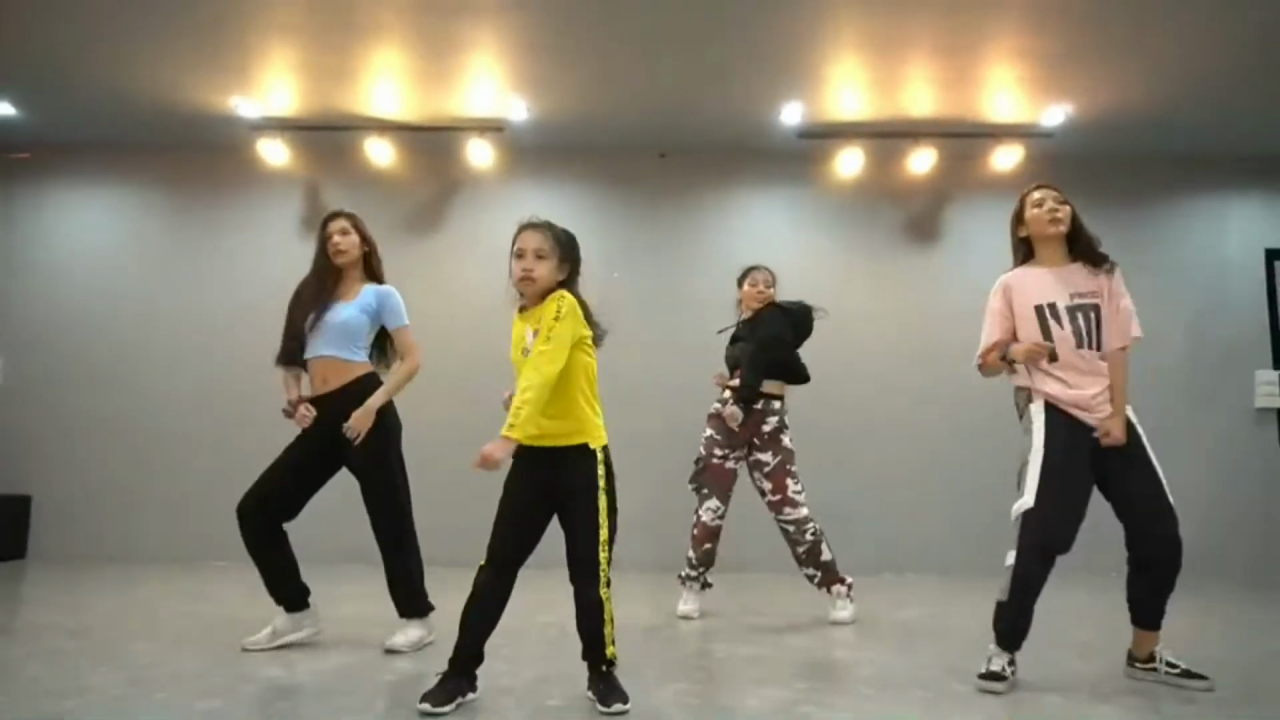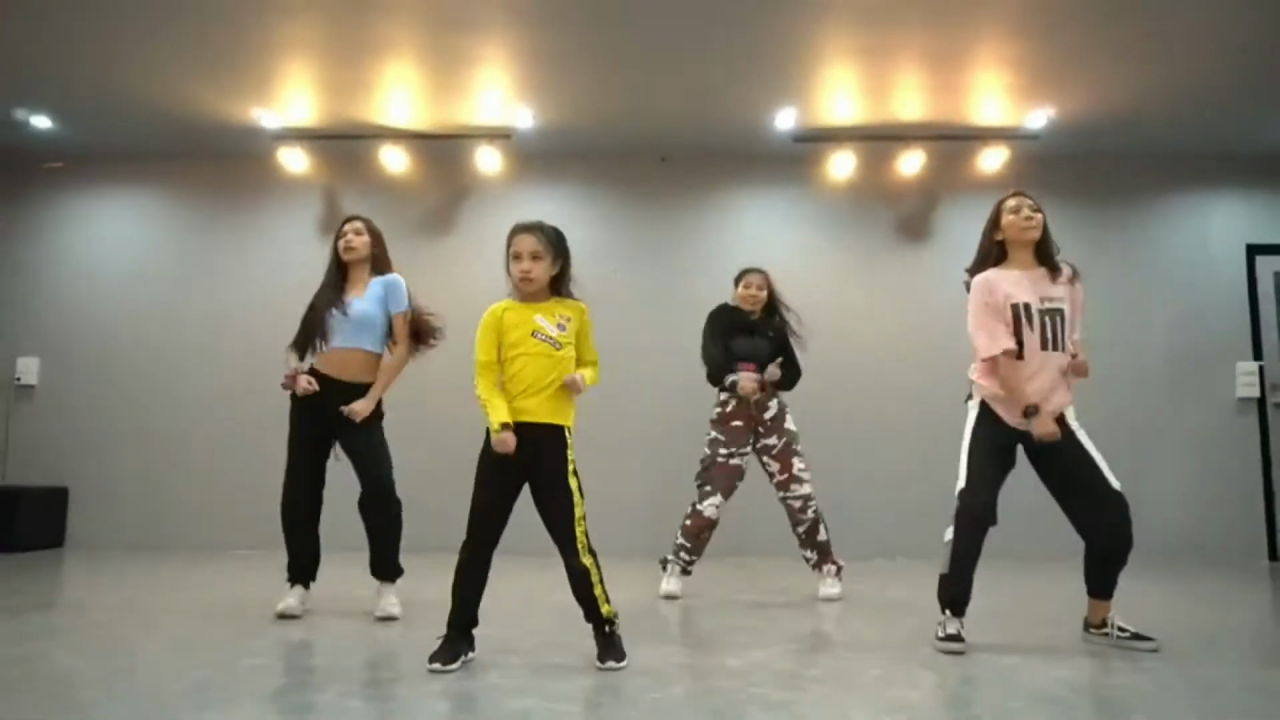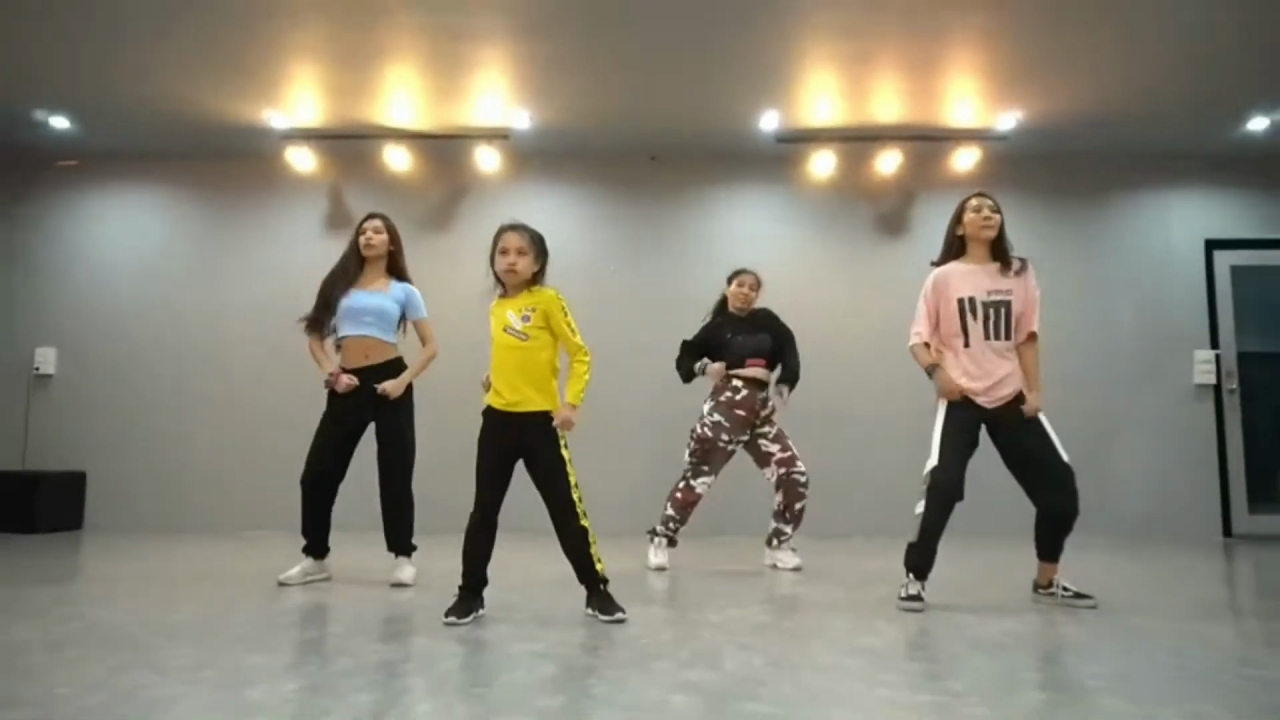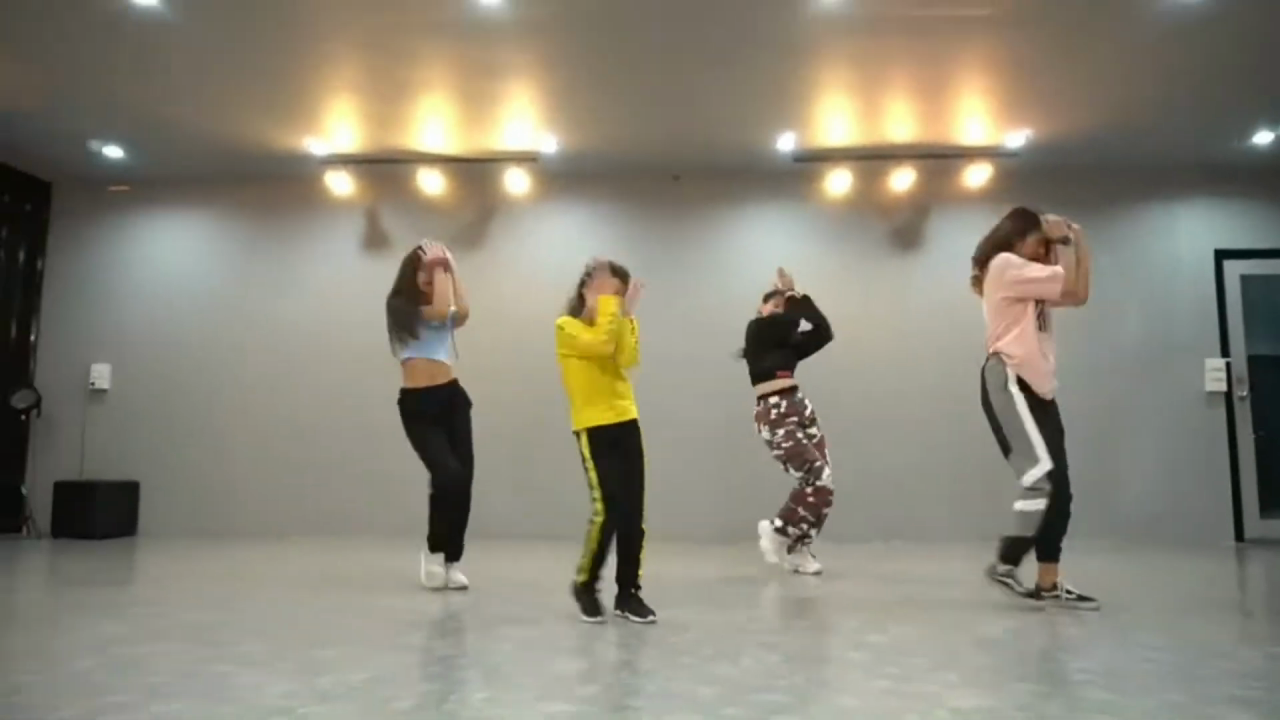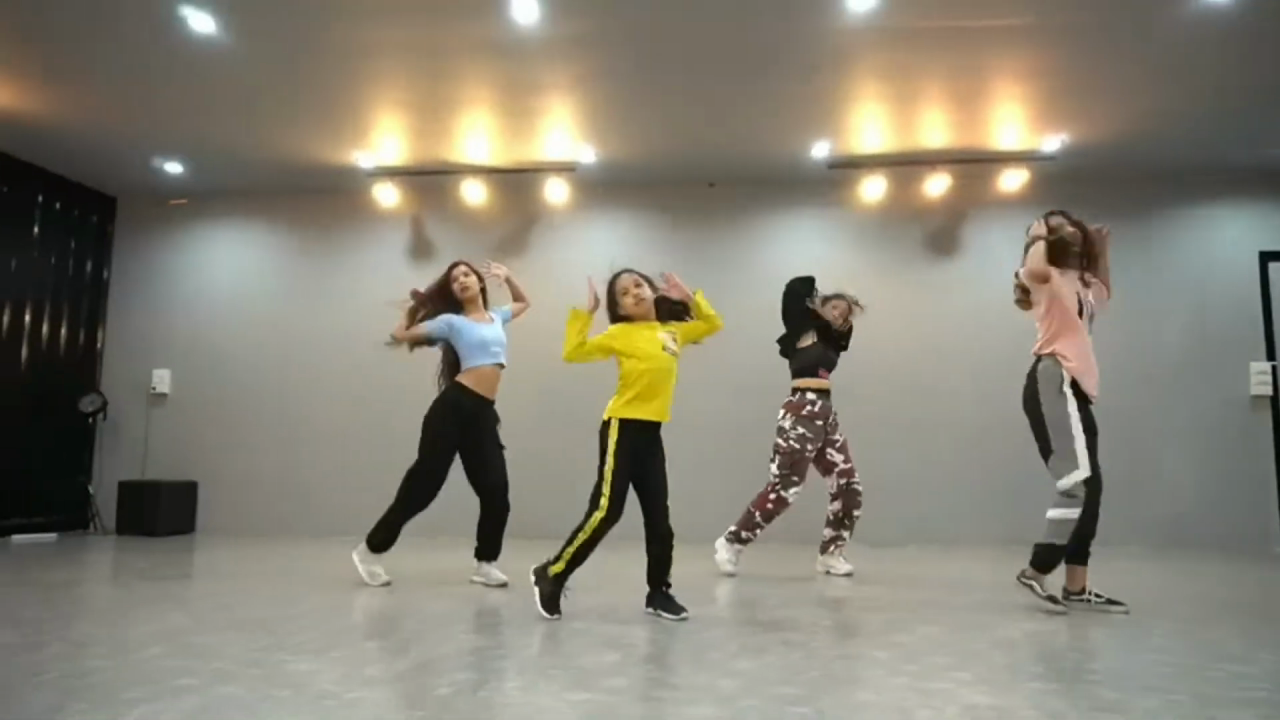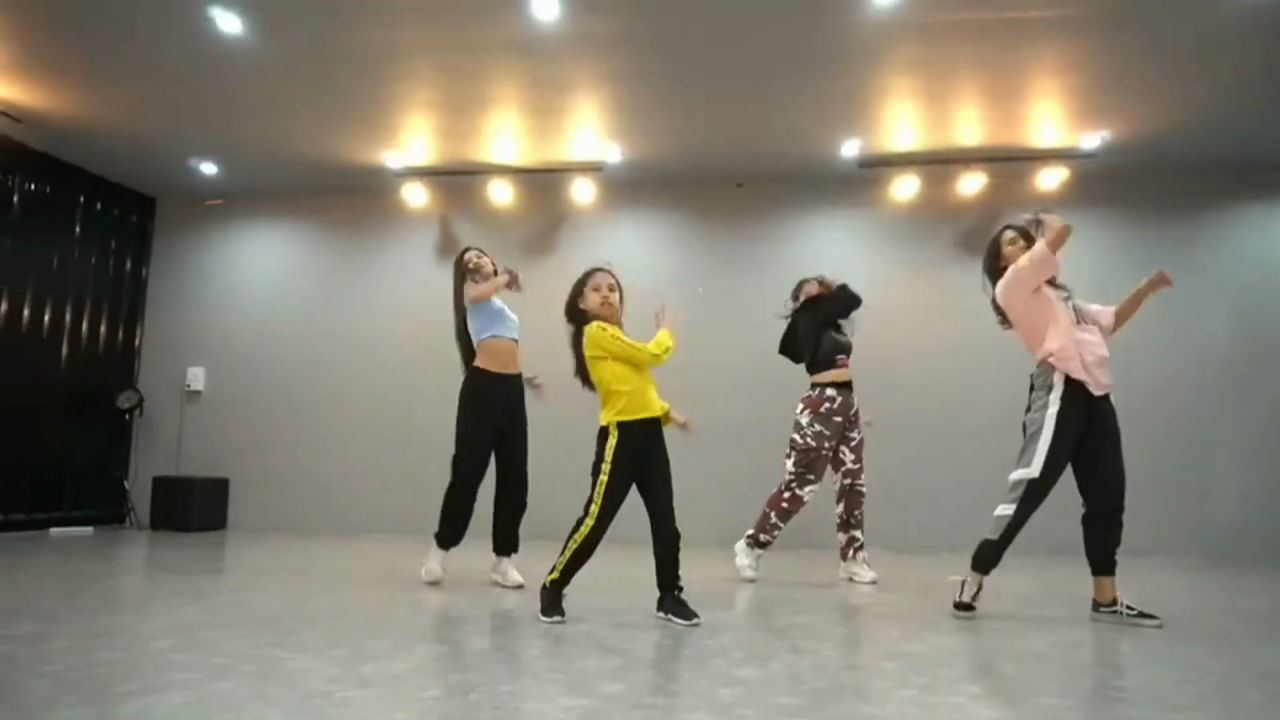
dt=0.4s
person 1, frame 1
left shoulder: (1104, 274)
right shoulder: (1012, 285)
left elbow: (1119, 348)
right elbow: (987, 360)
left wrist: (1117, 416)
right wrist: (1015, 355)
left hip: (1111, 414)
right hip: (1053, 411)
left knee: (1158, 531)
right knee: (1042, 529)
person 1, frame 2
left shoulder: (1065, 280)
right shoulder: (986, 284)
left elbow: (1067, 346)
right elbow: (992, 357)
left wrist: (1076, 362)
right wrist: (1031, 413)
left hip: (1055, 413)
right hip: (995, 411)
left knee: (1110, 513)
right knee: (973, 508)
left ankle: (1099, 619)
right ankle: (951, 616)
person 1, frame 3
left shoulder: (1019, 274)
right shoulder: (943, 278)
left elbow: (1027, 338)
right elbow: (919, 339)
left wrist: (1034, 390)
right wrist: (936, 372)
left hip: (1011, 395)
right hip: (960, 396)
left knee: (1059, 486)
right knee: (942, 485)
left ankle: (1047, 581)
right ankle: (915, 578)
person 1, frame 4
left shoulder: (1036, 276)
right shoulder: (1003, 265)
left elbow: (1080, 294)
right elbow: (1067, 285)
left wrist: (1077, 242)
right wrist: (1063, 240)
left hip: (1038, 387)
right hip: (1009, 380)
left knee: (1057, 487)
right knee: (1042, 475)
left ankle: (1049, 582)
right ankle: (1006, 564)
person 1, frame 5
left shoulder: (1081, 281)
right shoulder: (1049, 277)
left elbow: (1103, 291)
right elbow: (1034, 271)
left wrist: (1100, 246)
right wrist: (1037, 238)
left hip: (1073, 387)
right hip: (1055, 382)
left knee: (1085, 486)
right knee: (1078, 482)
left ankle: (1076, 587)
right ankle: (1036, 571)
person 1, frame 6
left shoulder: (1053, 290)
right shoulder: (1014, 283)
left elbow: (1110, 321)
right elbow: (1062, 229)
left wrist: (1147, 288)
right wrist: (1044, 228)
left hip: (1094, 394)
right hip: (1058, 388)
left knee: (1106, 498)
right knee: (1031, 484)
left ankle: (1106, 600)
right ankle: (974, 579)
person 2, frame 1
left shoulder: (563, 306)
right shoulder: (521, 319)
left elbow: (546, 371)
left wrist: (507, 436)
right wrist: (514, 430)
left hip: (581, 455)
right hip: (532, 457)
left knee: (590, 572)
right knee: (497, 566)
person 2, frame 2
left shoulder: (576, 313)
right shoulder: (498, 315)
left elbow: (588, 363)
right elbow: (485, 377)
left wrist: (582, 377)
right wrist: (498, 425)
left hip: (553, 436)
right hip: (505, 437)
left knee: (573, 539)
right knee: (478, 538)
left ankle: (605, 629)
right ankle: (459, 634)
person 2, frame 3
left shoulder: (547, 300)
right shoulder: (496, 307)
left elbow: (580, 354)
left wrist: (571, 403)
right wrist: (492, 376)
left hip: (540, 420)
right hip: (497, 419)
left knee: (567, 509)
right knee: (483, 510)
left ankle: (596, 590)
right ankle: (471, 594)
person 2, frame 4
left shoulder: (621, 325)
right shoulder: (566, 327)
left elbow: (627, 359)
right elbow: (601, 344)
left wrist: (625, 313)
right wrist: (607, 302)
left hip: (628, 428)
right hip: (593, 431)
left knee: (633, 516)
right knee: (607, 511)
left ankle: (628, 592)
right ankle: (585, 585)
person 2, frame 5
left shoulder: (674, 329)
right shoulder: (619, 333)
left elbow: (714, 325)
right elbow: (571, 353)
left wrist: (688, 297)
right wrist: (585, 310)
left hip: (651, 430)
right hip: (622, 427)
left knee: (658, 515)
right knee: (607, 509)
left ankle: (658, 591)
right ankle: (550, 576)
person 2, frame 6
left shoulder: (621, 340)
right shoulder: (596, 332)
right elbow: (652, 355)
left wrist: (669, 413)
right wrist: (666, 332)
left hip: (650, 432)
right hip: (620, 432)
left knee: (665, 518)
right knee: (596, 517)
left ankle: (670, 596)
right ankle: (552, 588)
person 3, frame 1
left shoulder: (381, 295)
right shoulder: (312, 295)
left elbow: (411, 360)
right elbow: (291, 360)
left wrist: (373, 406)
right wrist: (295, 402)
left hip: (363, 413)
right hip: (322, 418)
left knee: (390, 518)
right knee: (256, 510)
left ankle: (417, 618)
person 3, frame 2
left shoulder: (389, 284)
right shoulder: (329, 293)
left elbow: (401, 347)
right elbow: (304, 347)
left wrist: (372, 399)
right wrist: (297, 374)
left hip: (359, 403)
right hip: (316, 397)
left knee: (380, 492)
right knee: (301, 494)
left ankle: (386, 584)
right ankle: (298, 585)
person 3, frame 3
left shoulder: (405, 292)
right shoulder: (340, 285)
left elbow: (430, 346)
right elbow: (315, 336)
left wrist: (404, 381)
right wrist: (331, 372)
left hip: (389, 383)
right hip: (349, 387)
left knee: (395, 473)
right knee: (318, 473)
left ankle: (402, 557)
right ankle: (316, 558)
person 3, frame 4
left shoulder: (450, 314)
right shoulder: (401, 309)
left elbow: (460, 313)
right elbow: (441, 311)
left wrist: (451, 268)
right wrist: (438, 270)
left hip: (452, 398)
right hip: (417, 404)
left knee: (461, 483)
right knee: (449, 476)
left ankle: (449, 561)
right ankle: (434, 550)
person 3, frame 5
left shoulder: (496, 317)
right shoulder: (451, 321)
left elbow: (523, 303)
right elbow: (400, 336)
left wrist: (507, 278)
right wrist: (416, 305)
left hip: (482, 412)
right hip: (455, 405)
left knee: (496, 490)
right knee: (423, 484)
left ankle: (485, 563)
right ankle: (370, 550)
person 3, frame 6
left shoulder: (501, 305)
right shoulder: (472, 291)
right elbow: (479, 292)
left wrist: (524, 377)
right wrist: (505, 279)
left hip: (509, 392)
right hip: (482, 388)
left knee: (514, 479)
right knee: (467, 473)
left ankle: (503, 559)
right ankle: (441, 548)
person 4, frame 1
left shoulder: (777, 318)
right shoulder: (741, 331)
left elbow: (764, 360)
left wrist: (742, 404)
right wrist: (731, 381)
left hip: (767, 419)
right hip: (726, 415)
left knee: (791, 508)
right knee: (710, 505)
right ankle: (692, 587)
person 4, frame 2
left shoulder: (776, 330)
right shoulder: (721, 317)
left elbow: (791, 372)
right elbow: (713, 359)
left wrist: (779, 374)
right wrist: (735, 380)
left hip: (771, 413)
right hip: (730, 414)
left knee: (798, 492)
right knee: (710, 498)
left ankle: (828, 571)
right ankle: (675, 569)
person 4, frame 3
left shoulder: (767, 320)
right shoulder: (716, 327)
left elbow: (788, 353)
right elbow: (685, 359)
left wrist: (785, 384)
right wrist: (704, 367)
left hip: (761, 406)
right hip: (727, 403)
left knee: (795, 475)
right knee: (698, 475)
left ankle: (778, 547)
right ankle: (661, 540)
person 4, frame 4
left shoulder: (790, 339)
right shoulder: (758, 329)
left elbow: (824, 334)
right elbow: (787, 322)
left wrist: (800, 300)
right wrist: (792, 296)
left hip: (800, 409)
right hip: (773, 414)
left knee: (821, 482)
right knee: (818, 478)
left ankle: (797, 550)
right ankle: (777, 531)
person 4, frame 5
left shoulder: (829, 339)
right shoulder: (802, 325)
right elbow: (795, 290)
left wrist: (847, 318)
right wrist: (814, 299)
left hip: (824, 413)
right hip: (800, 412)
left knee: (849, 487)
right knee: (783, 487)
left ankle: (831, 554)
right ankle: (731, 543)
person 4, frame 6
left shoulder: (824, 323)
right shoulder: (810, 315)
right elbow: (850, 300)
right wrist: (832, 288)
left hip: (846, 407)
right hip: (820, 408)
left knee: (852, 485)
right knee: (800, 484)
left ankle: (853, 559)
right ankle: (750, 547)
